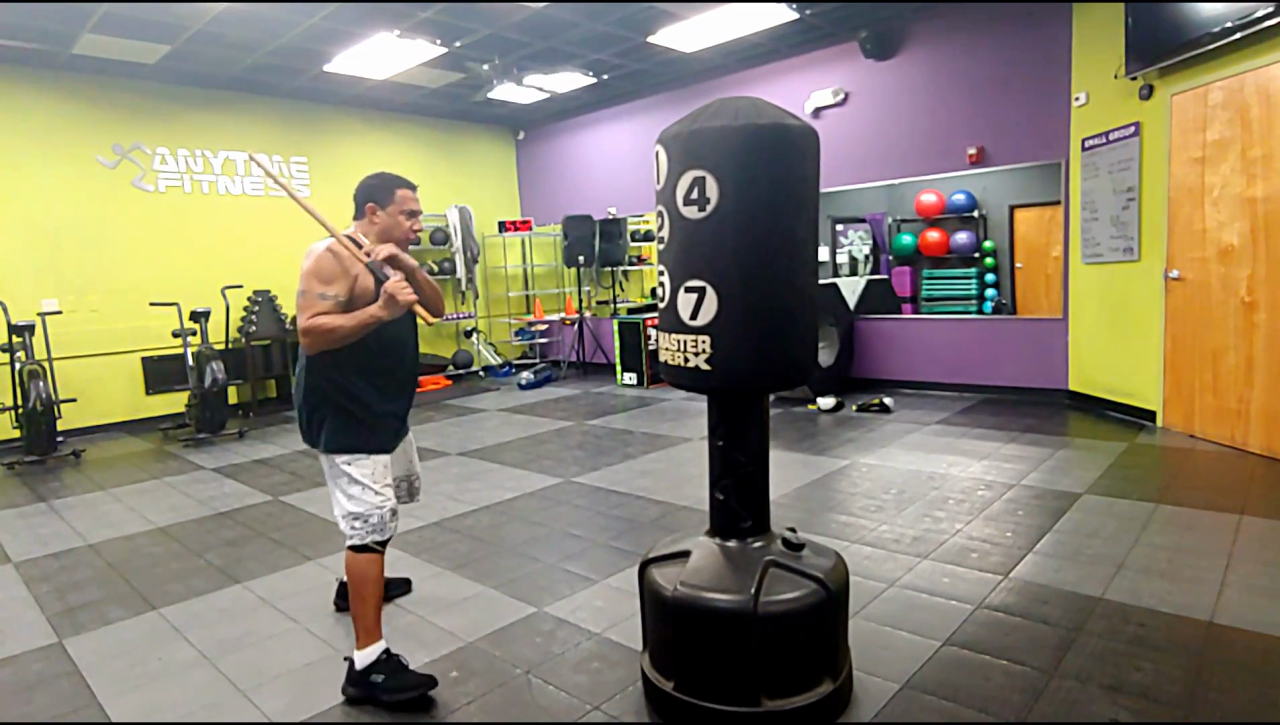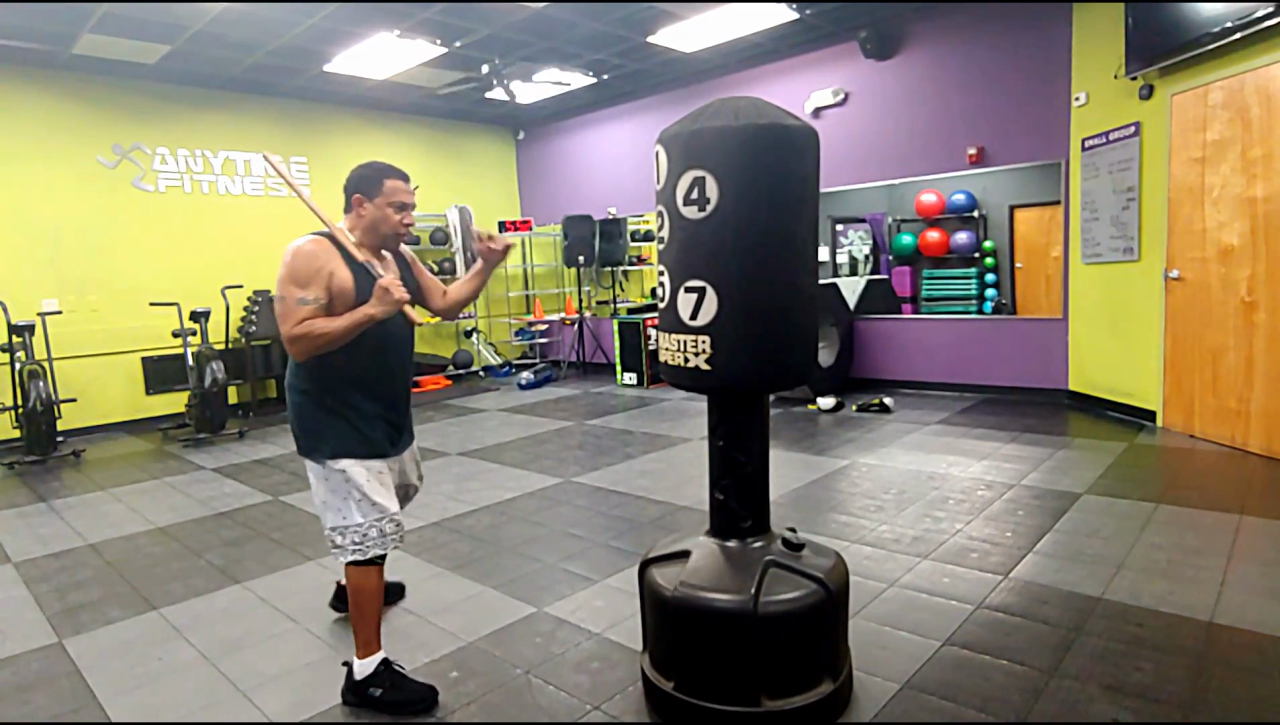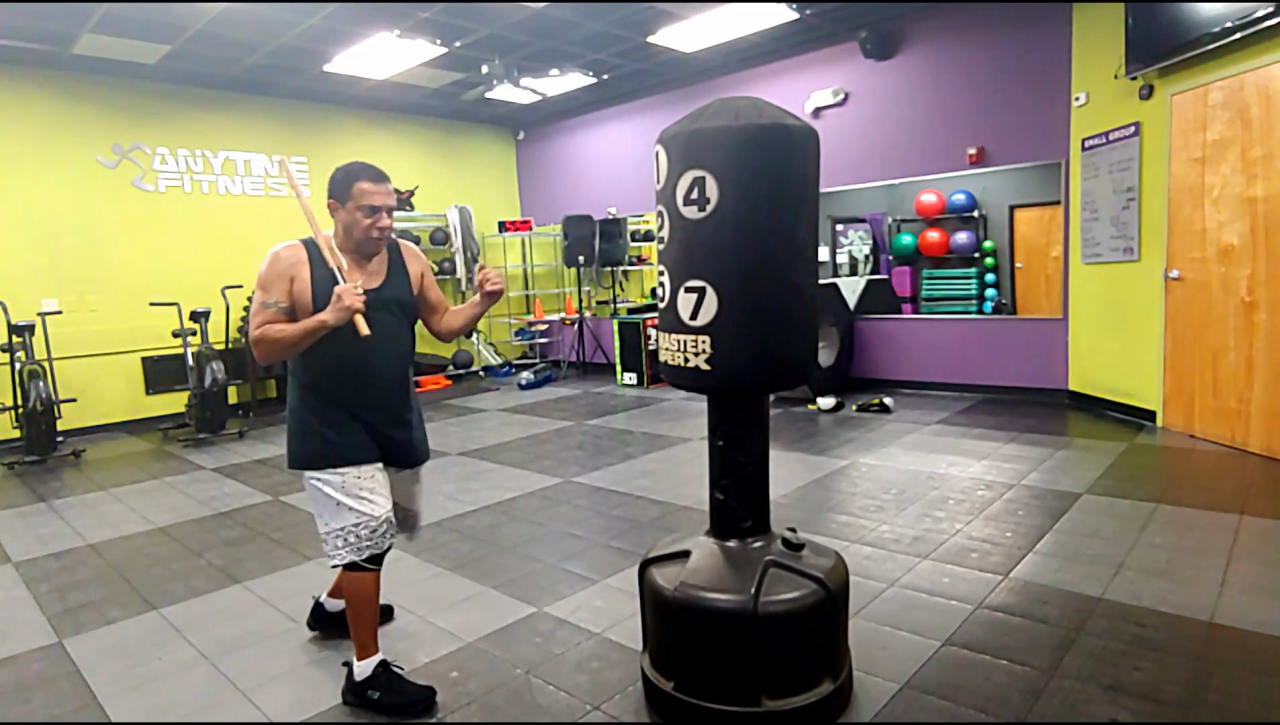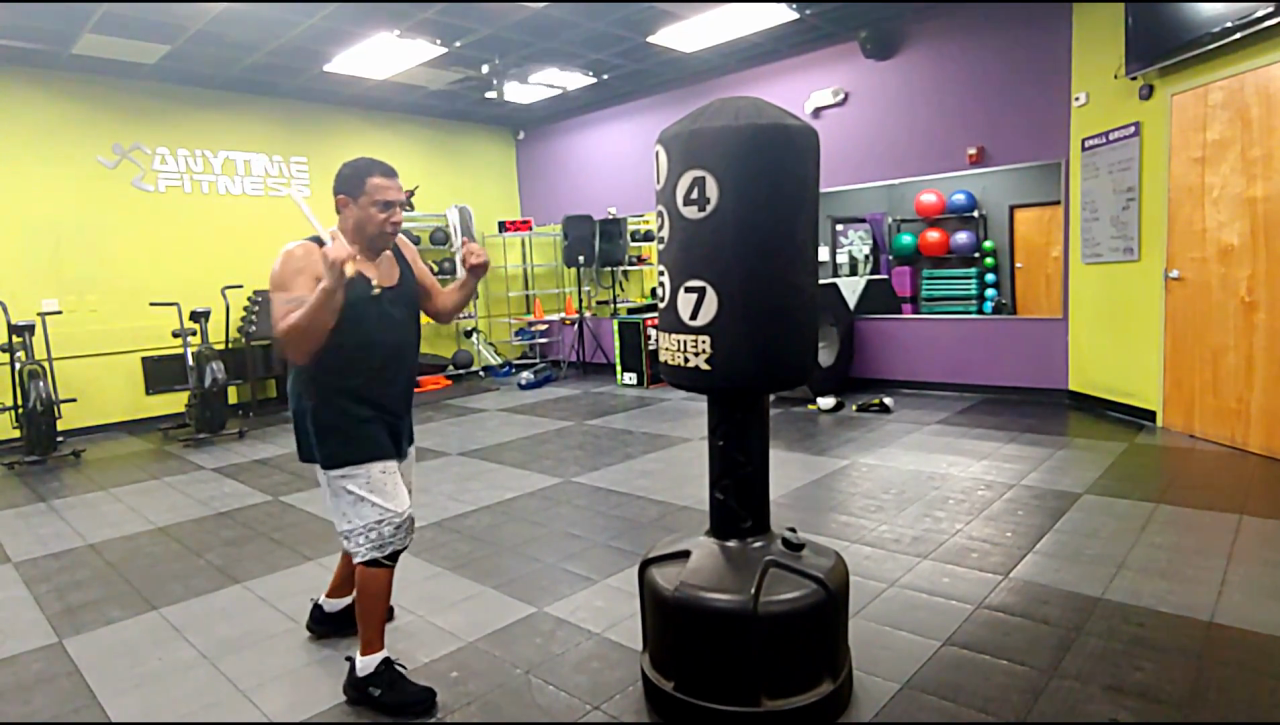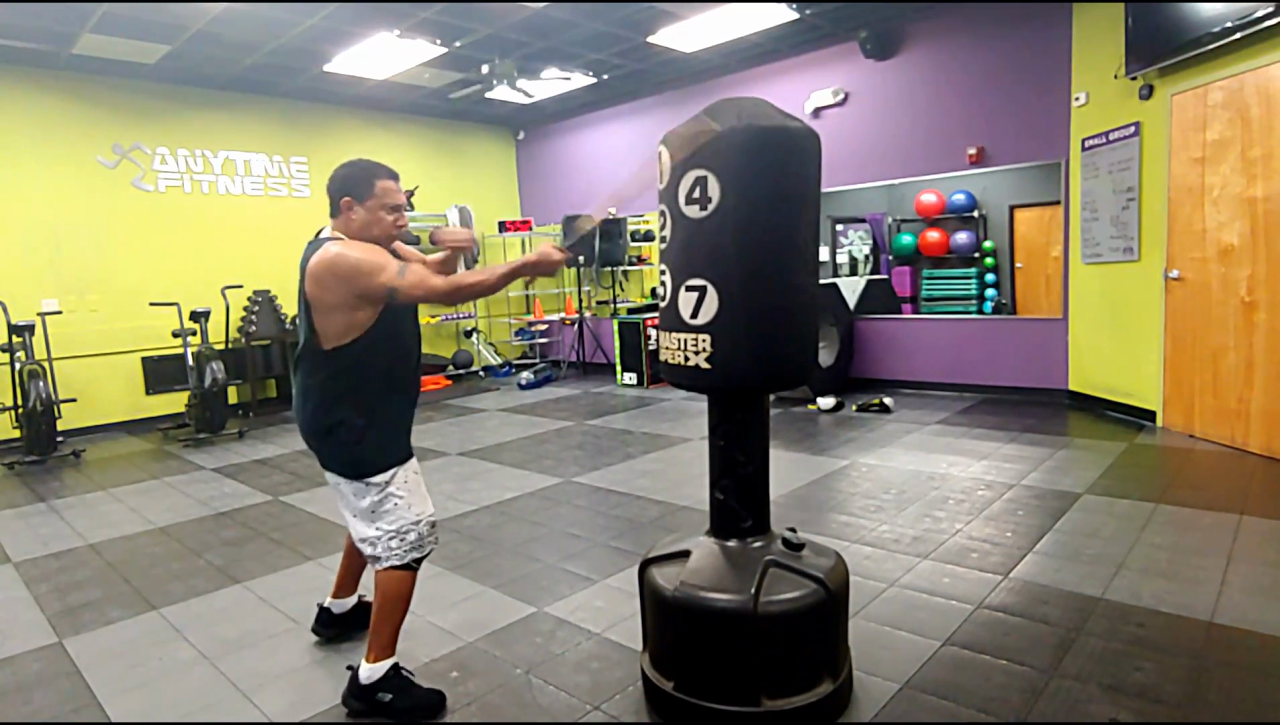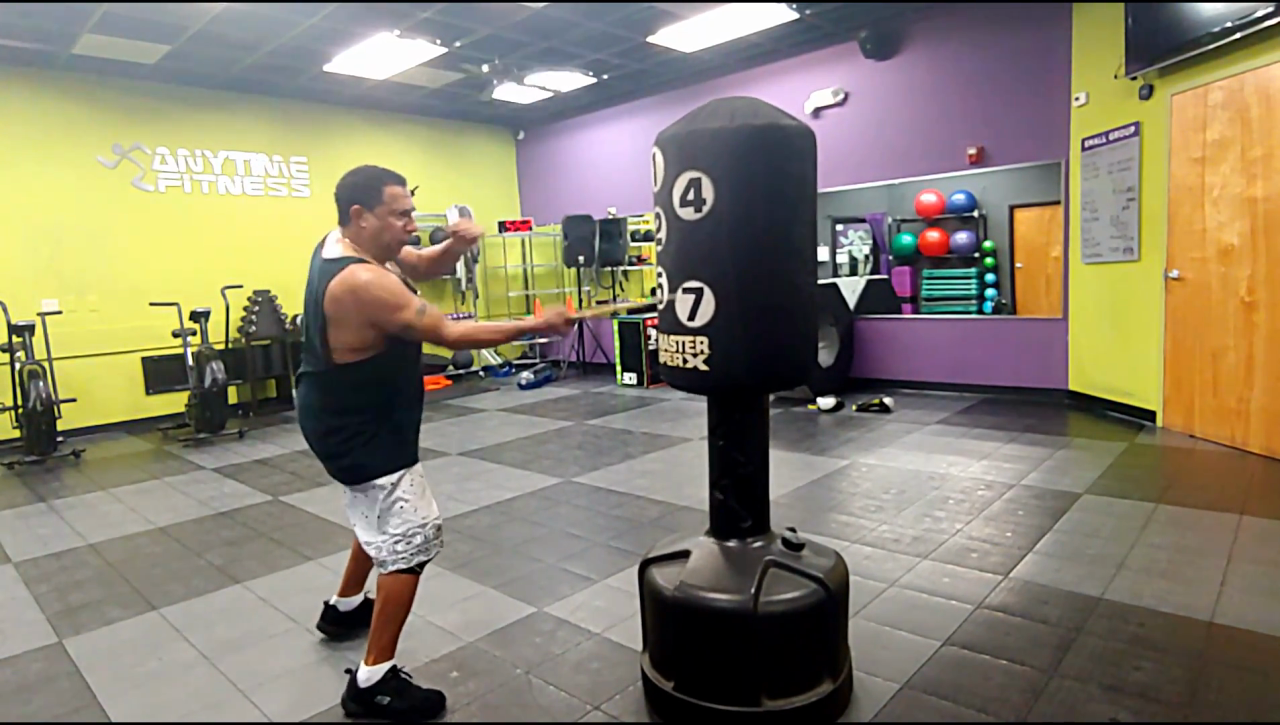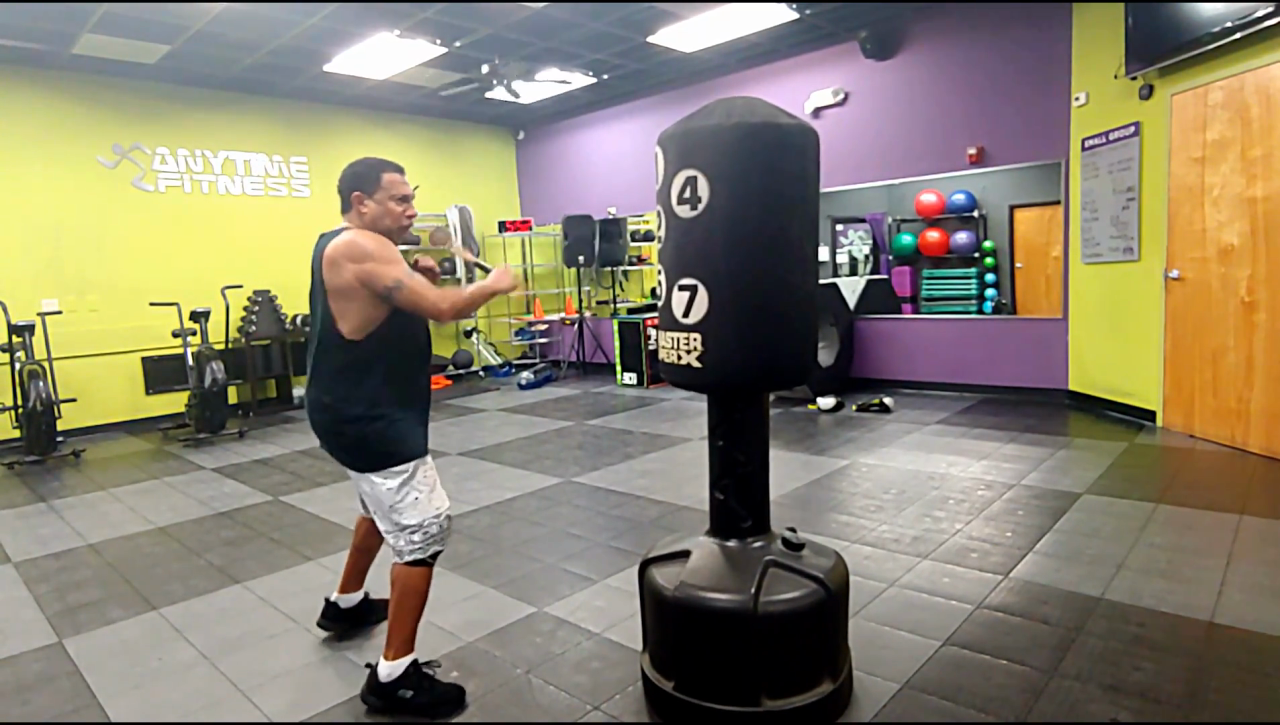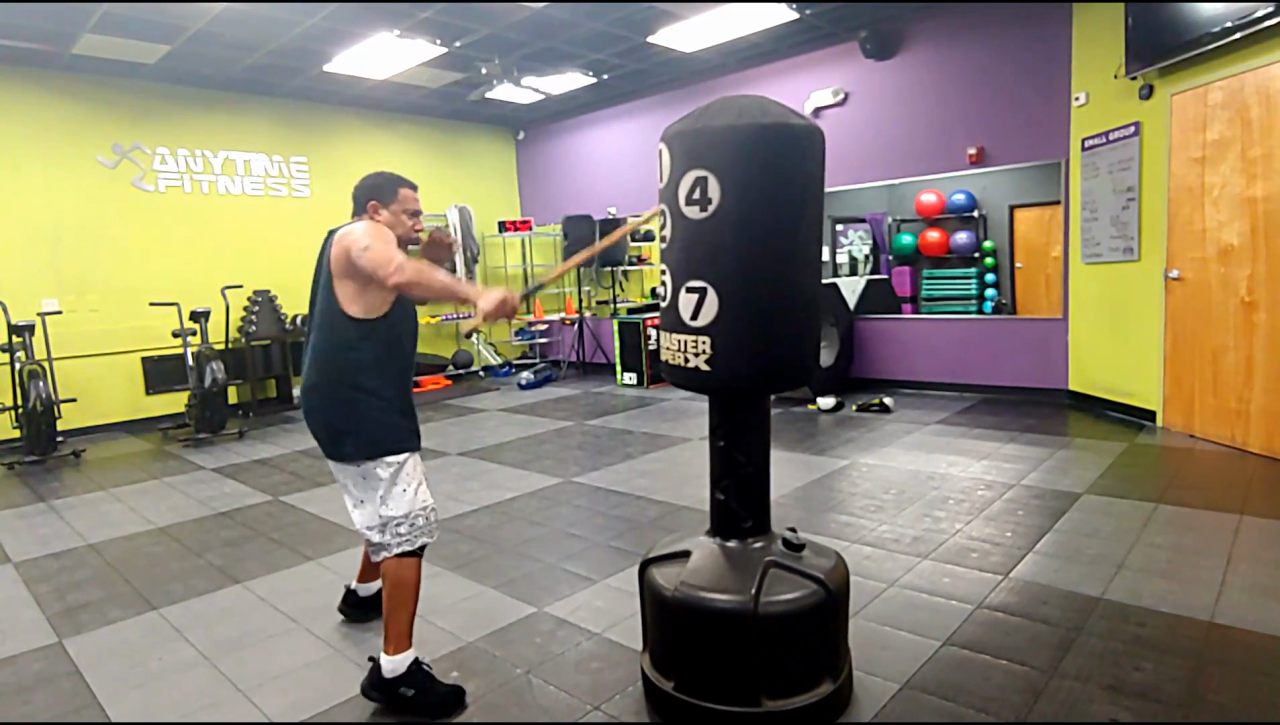
dt=0.2s
person 1, frame 1
left shoulder: (396, 257)
right shoulder: (332, 258)
left elbow: (436, 309)
right elbow: (311, 335)
left wrist: (410, 267)
right wrist: (381, 309)
left hip: (384, 407)
right hip: (341, 410)
left knee: (395, 491)
right knee: (371, 516)
left ankle: (358, 585)
right ankle: (368, 664)
person 1, frame 2
left shoulder: (398, 254)
right shoulder: (312, 255)
left elbow: (447, 303)
right elbow: (298, 341)
left wrist: (485, 265)
right wrist: (373, 310)
left hip: (385, 413)
right hip: (335, 417)
left knee: (394, 495)
right knee: (368, 529)
left ankle: (355, 589)
right ankle: (368, 673)
person 1, frame 3
left shoulder: (407, 257)
right shoulder: (289, 262)
left elbow: (444, 325)
right elbow: (262, 346)
left wrist: (482, 301)
right wrist: (326, 318)
left hip: (397, 421)
right hip: (330, 428)
left knee: (387, 524)
right knee: (365, 533)
left ankle: (335, 605)
right ankle: (365, 673)
person 1, frame 4
left shoulder: (402, 251)
right shoulder: (303, 259)
left elbow: (442, 308)
right elbow: (295, 349)
left wrist: (470, 277)
right wrist: (331, 286)
left hip: (389, 416)
right hip: (338, 421)
left knee: (376, 521)
right knee: (384, 528)
left ankle: (334, 606)
right ankle: (369, 671)
person 1, frame 5
left shoulder: (373, 246)
right shoulder: (341, 261)
left elbow: (432, 271)
right elbow: (442, 291)
left wrist: (451, 248)
right wrist: (526, 265)
left hip: (362, 416)
right hip: (353, 427)
left knee: (379, 517)
right knee: (406, 535)
left ankle: (339, 608)
right ankle: (374, 678)
person 1, frame 6
left shoulder: (352, 243)
right shoulder: (358, 282)
left elbow: (426, 264)
right elbow: (447, 334)
left wrist: (454, 245)
right wrist: (533, 326)
left hip: (354, 417)
right hip: (359, 431)
left knee: (384, 515)
right knee: (412, 538)
left ankle: (344, 608)
person 1, frame 7
left shoulder: (356, 244)
right shoulder: (360, 249)
left elbow: (411, 304)
right elbow: (440, 308)
left wrist: (424, 275)
right wrist: (492, 285)
left hip: (353, 407)
right hip: (369, 418)
left knee: (385, 505)
right knee: (422, 528)
left ankle: (345, 604)
right ankle: (394, 674)
person 1, frame 8
left shoulder: (370, 249)
right shoulder: (361, 238)
left elbow: (412, 282)
right elbow: (403, 274)
left wrist: (442, 251)
right wrist: (480, 296)
left hip: (360, 405)
right hip: (357, 409)
left knee: (384, 507)
right knee: (406, 523)
left ankle: (363, 592)
right ankle: (395, 672)
